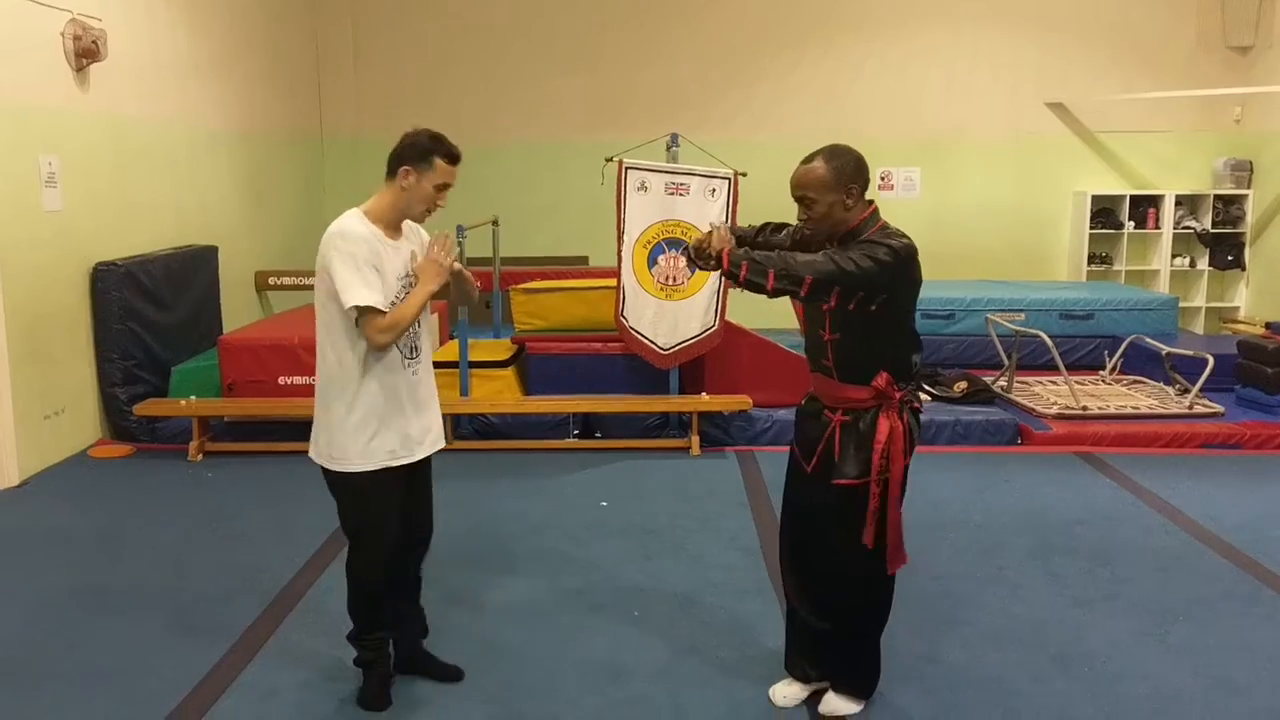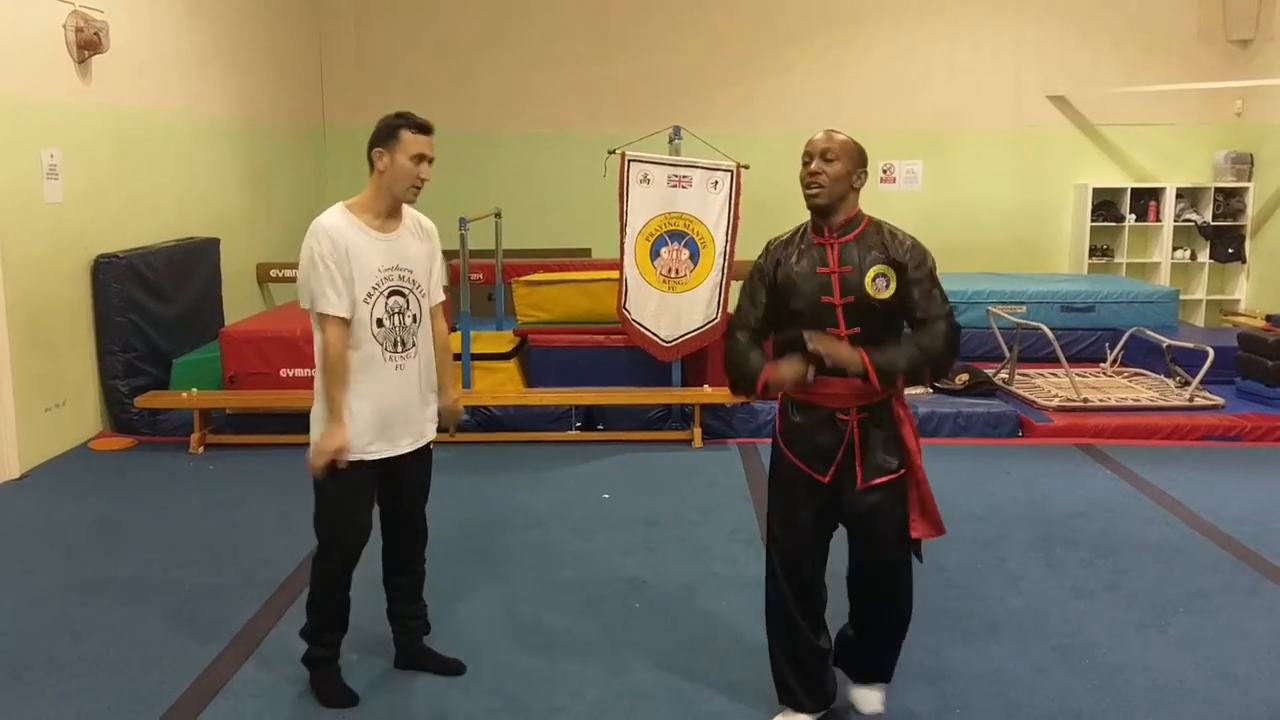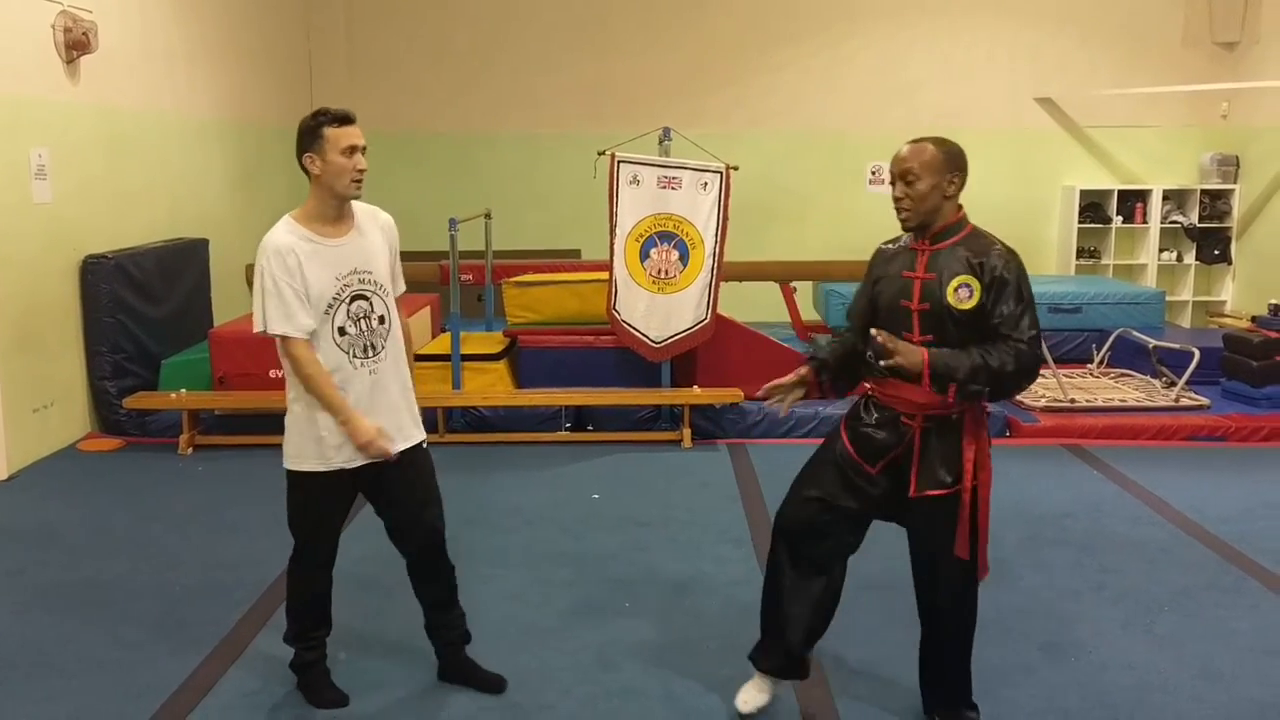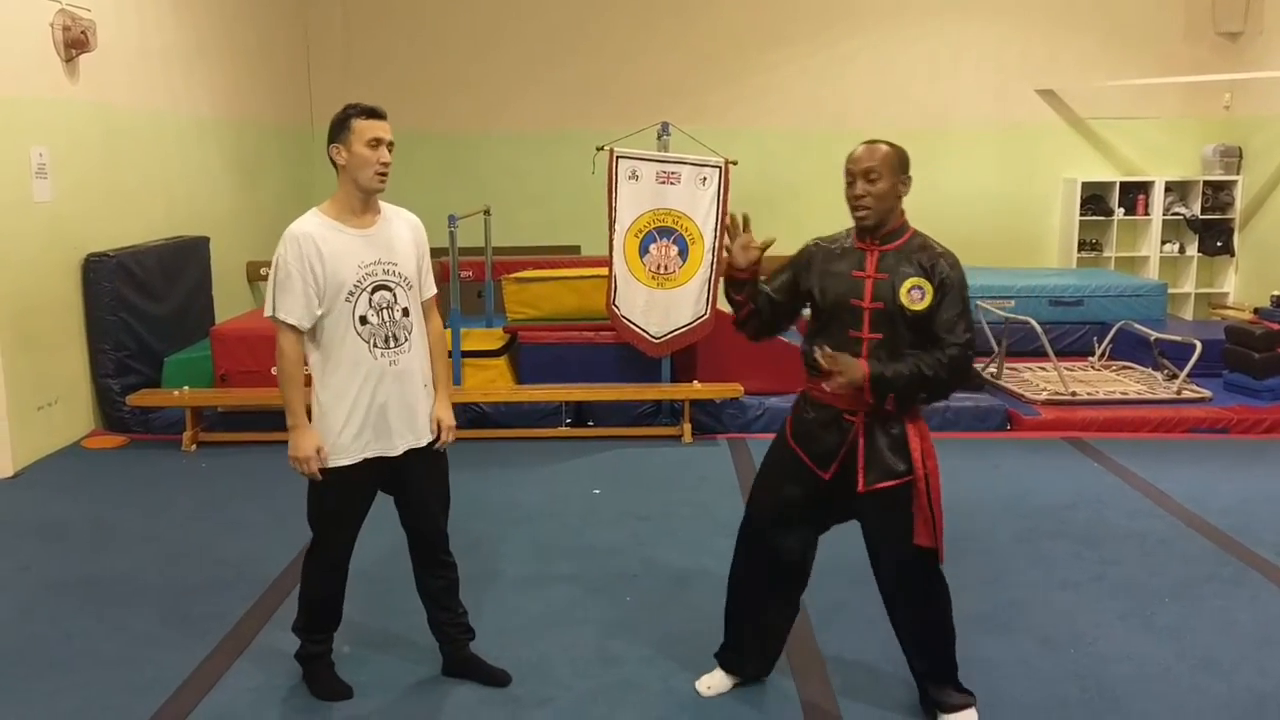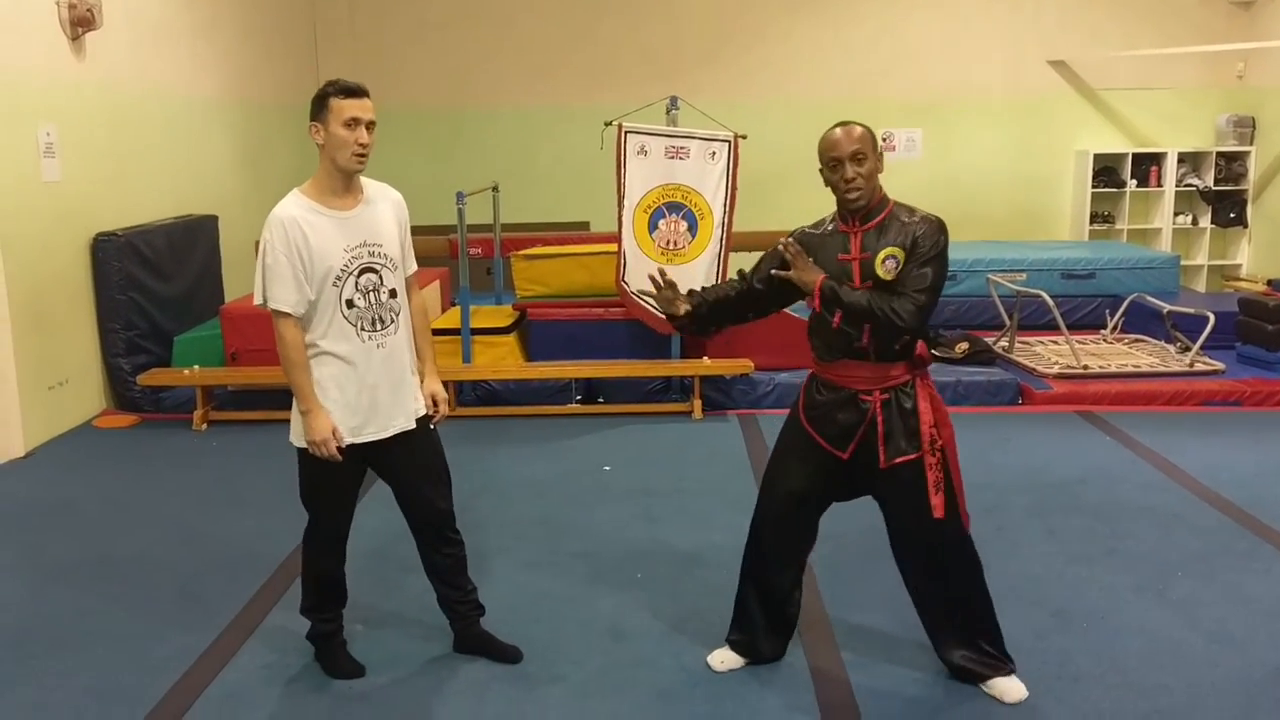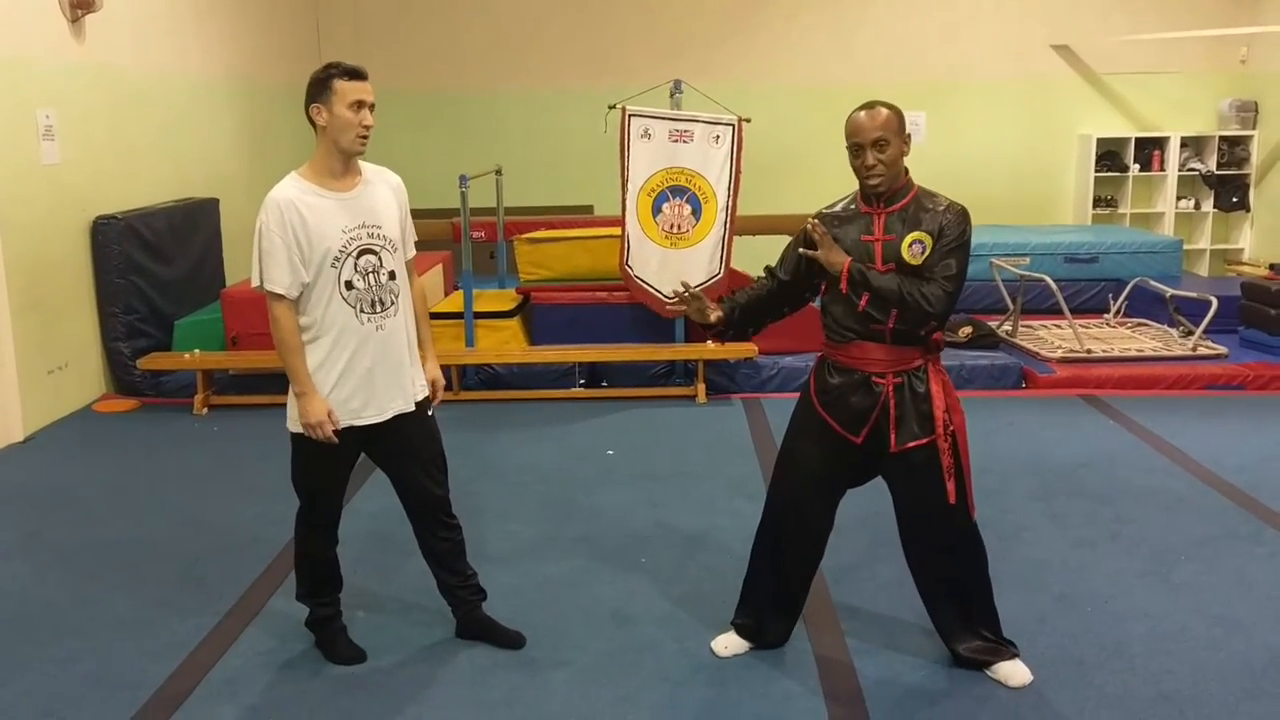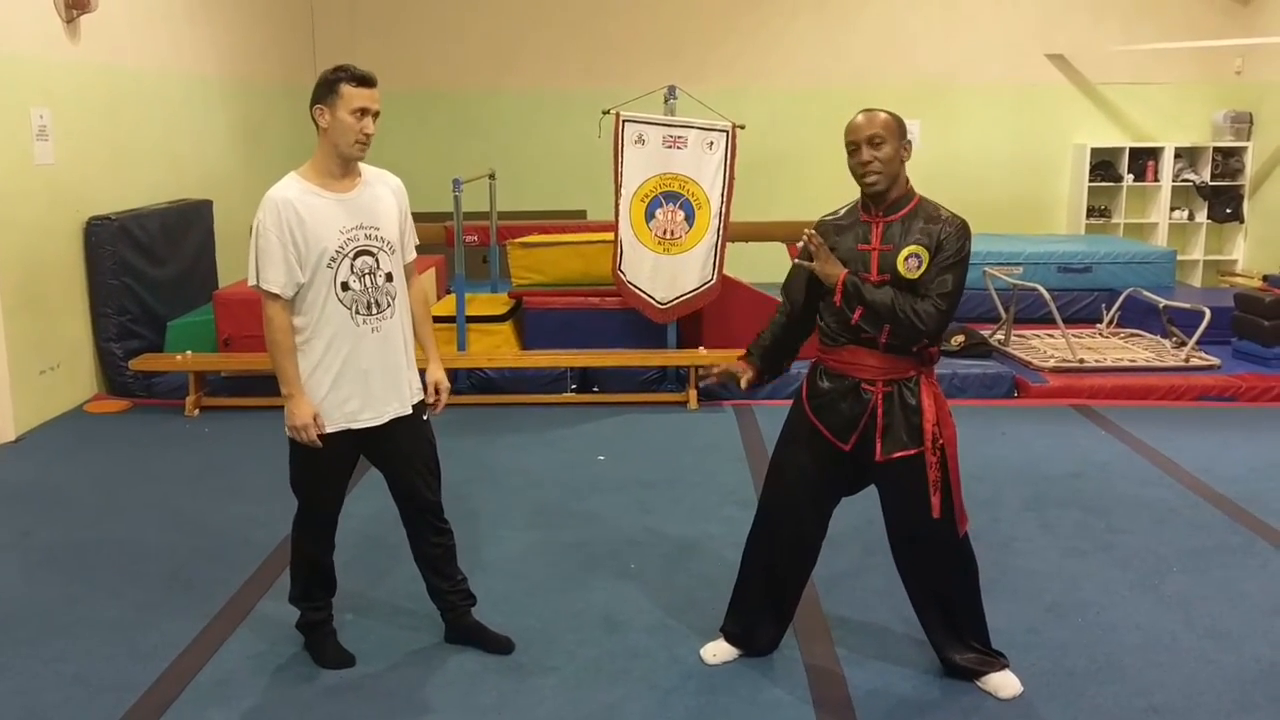
dt=0.7s
person 1, frame 1
left shoulder: (413, 233)
right shoulder: (348, 238)
left elbow: (464, 294)
right elbow: (381, 331)
left wrist: (454, 274)
right wrist: (426, 283)
left hip: (412, 428)
right hip: (359, 439)
left knee: (414, 540)
right knee: (372, 553)
left ankle: (409, 645)
right ankle: (374, 662)
person 1, frame 2
left shoulder: (424, 230)
right shoulder: (331, 233)
right elbow: (328, 334)
left wrist: (448, 389)
right wrist: (332, 421)
left hip: (411, 425)
right hip: (353, 433)
left knee: (408, 538)
right knee: (340, 548)
left ankle: (410, 641)
right ankle: (321, 658)
person 1, frame 3
left shoulder: (381, 226)
right shoulder: (282, 248)
right elbow: (295, 349)
left wrist: (404, 391)
right wrist: (351, 422)
left hip: (399, 426)
right hip: (323, 443)
left knee: (427, 540)
right knee: (314, 557)
left ankle: (453, 654)
right ankle: (309, 663)
person 1, frame 4
left shoulder: (409, 227)
right shoulder: (306, 238)
right elbow: (290, 339)
left wrist: (442, 396)
right wrist: (299, 426)
left hip: (414, 427)
right hip: (343, 436)
left knee: (433, 543)
right knee: (330, 552)
left ankle: (456, 648)
right ankle: (315, 655)
person 1, frame 5
left shoulder: (390, 203)
right shoulder: (289, 221)
right elbow: (287, 326)
left wrist: (429, 372)
right wrist: (311, 411)
left hip: (402, 407)
right hip: (335, 418)
left knee: (436, 520)
right knee: (327, 534)
left ankle: (467, 625)
right ankle: (327, 635)
person 1, frame 6
left shoulder: (389, 186)
right shoulder: (286, 204)
right elbow: (281, 307)
left wrist: (428, 356)
right wrist: (306, 393)
left hip: (400, 392)
right hip: (330, 402)
left knee: (434, 506)
right knee: (320, 518)
left ankle: (469, 610)
right ankle: (325, 620)
person 1, frame 7
left shoulder: (390, 189)
right shoulder: (285, 204)
right elbow: (275, 306)
left wrist: (432, 359)
right wrist: (294, 395)
left hip: (398, 394)
right hip: (326, 405)
left knee: (426, 510)
right knee: (317, 521)
left ankle: (457, 614)
right ankle: (316, 623)
person 2, frame 1
left shoulder: (891, 254)
right shoulder: (820, 236)
left elbow: (816, 277)
right elbow: (768, 240)
left wrist: (729, 259)
right wrist: (723, 238)
left hip: (874, 428)
right hip: (822, 417)
left knee: (861, 557)
right knee: (802, 546)
right ankle: (810, 664)
person 2, frame 2
left shoulder: (899, 250)
right shoulder: (780, 254)
left elbow: (940, 337)
right elbow: (739, 338)
left wrist: (866, 361)
right wrist: (768, 371)
left hip: (874, 430)
right hip: (805, 430)
left knee: (885, 564)
right knee: (793, 570)
left ankle: (861, 667)
person 2, frame 3
left shoulder: (993, 262)
right shoulder: (889, 257)
left elbow: (1021, 358)
left wrist: (931, 363)
right wrist: (813, 374)
left hip: (947, 440)
right hip: (874, 425)
left knee: (948, 580)
right knee: (803, 524)
right ankle: (775, 663)
person 2, frame 4
left shoulder: (935, 265)
right shoulder: (821, 255)
left elbow: (955, 360)
right elbow: (762, 323)
left wrist: (871, 375)
right wrist: (742, 276)
left hip: (888, 434)
right hip: (814, 426)
left knee: (911, 569)
right knee: (765, 544)
right ankle: (741, 661)
person 2, frame 5
left shoulder: (922, 233)
right shoulder: (811, 240)
left elbow: (904, 317)
right elbow: (750, 293)
left wrist: (823, 289)
right wrist: (690, 307)
left hip: (900, 408)
right hip: (828, 404)
left knee: (936, 538)
right knee: (776, 524)
left ankle: (981, 659)
right ankle: (755, 640)
person 2, frame 6
left shoulder: (945, 219)
right shoulder: (831, 221)
left elbow: (932, 304)
right elbow: (780, 288)
left wrist: (850, 270)
right wrist: (723, 315)
left hip: (912, 395)
right hip: (837, 389)
left knee: (943, 526)
right knee: (791, 510)
left ankle: (983, 644)
right ankle: (759, 625)
person 2, frame 7
left shoulder: (945, 230)
right shoulder: (830, 229)
left elbow: (926, 321)
right elbow: (795, 313)
left wrist: (845, 282)
right wrist: (754, 364)
left hip: (904, 405)
right hip: (829, 398)
left knee: (932, 537)
right knee: (782, 520)
left ankle: (972, 654)
right ankle: (747, 632)
